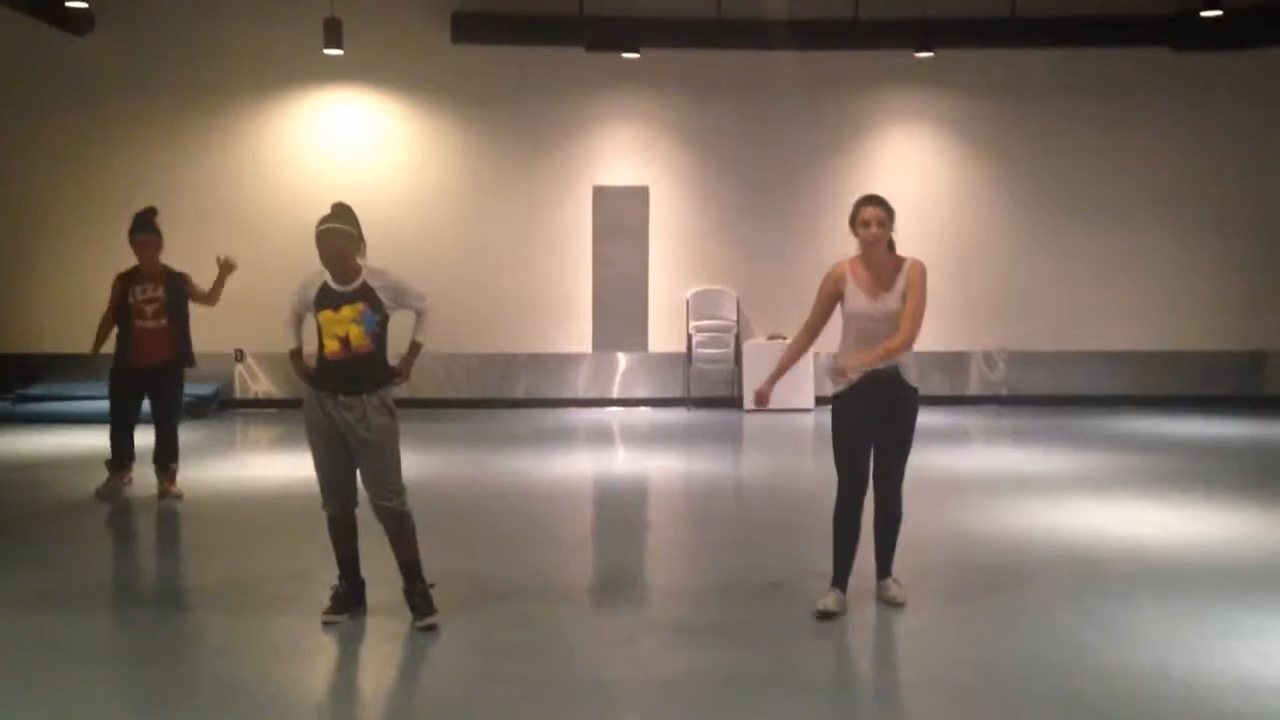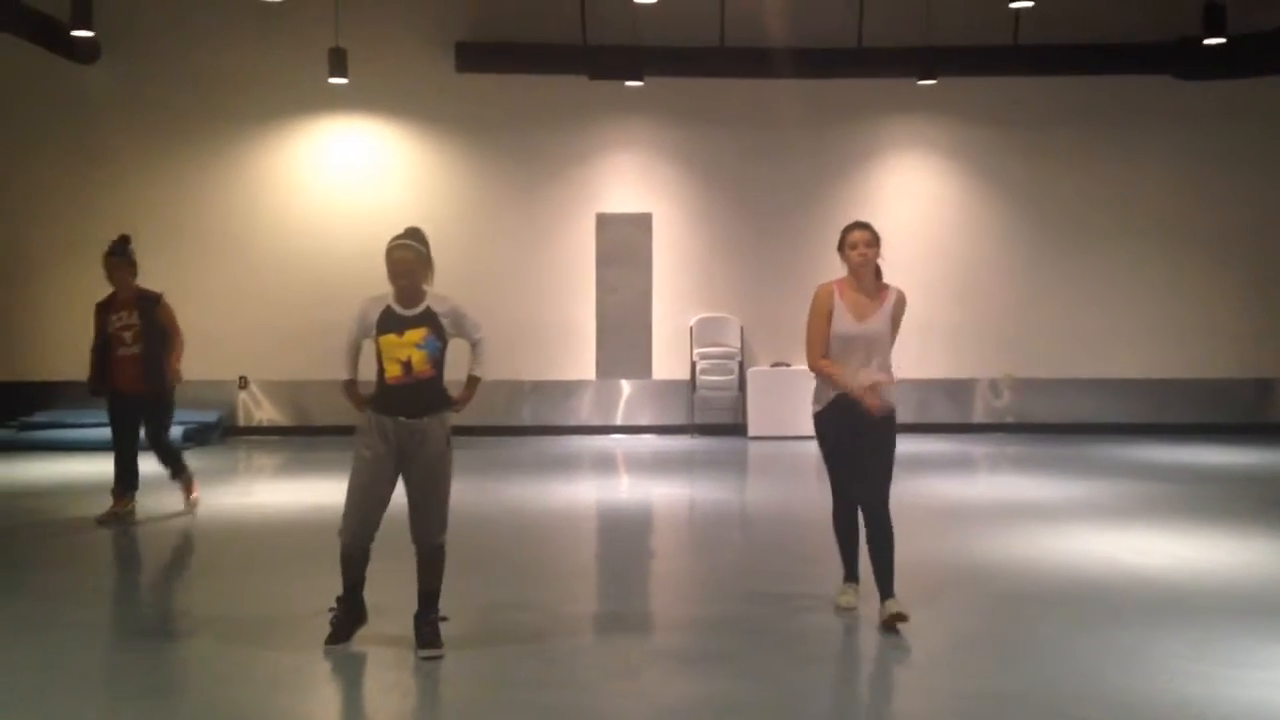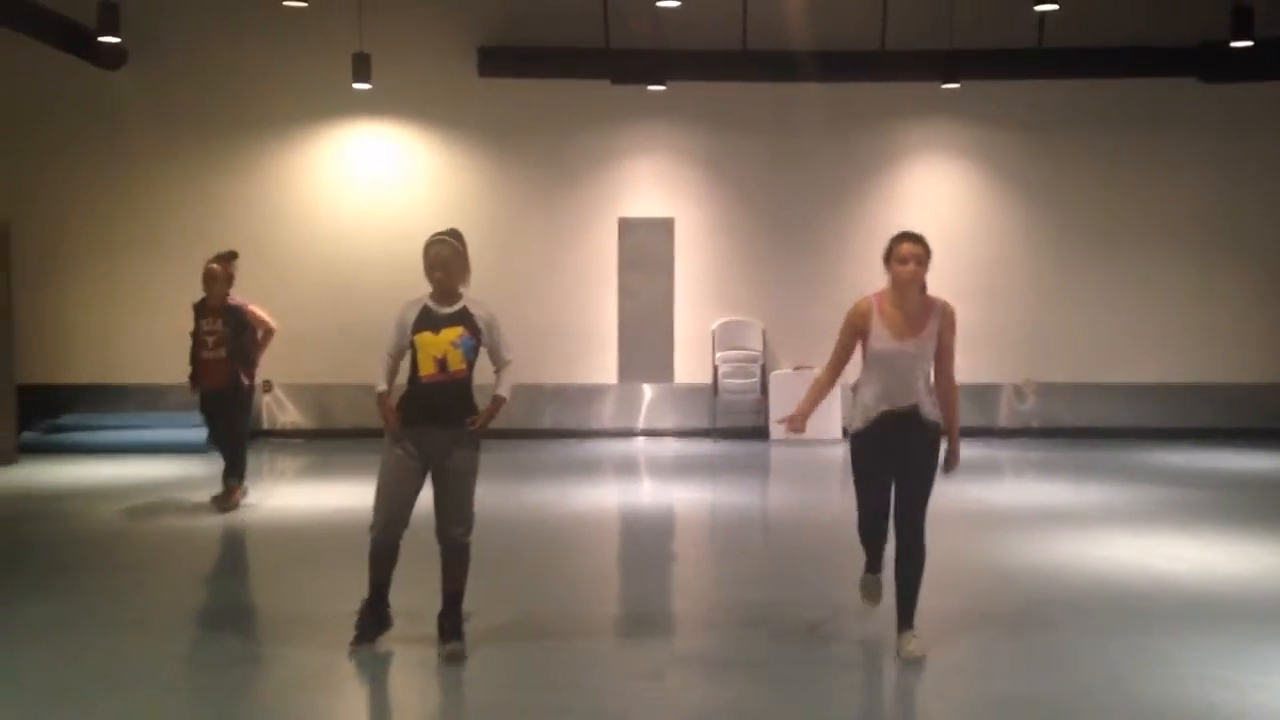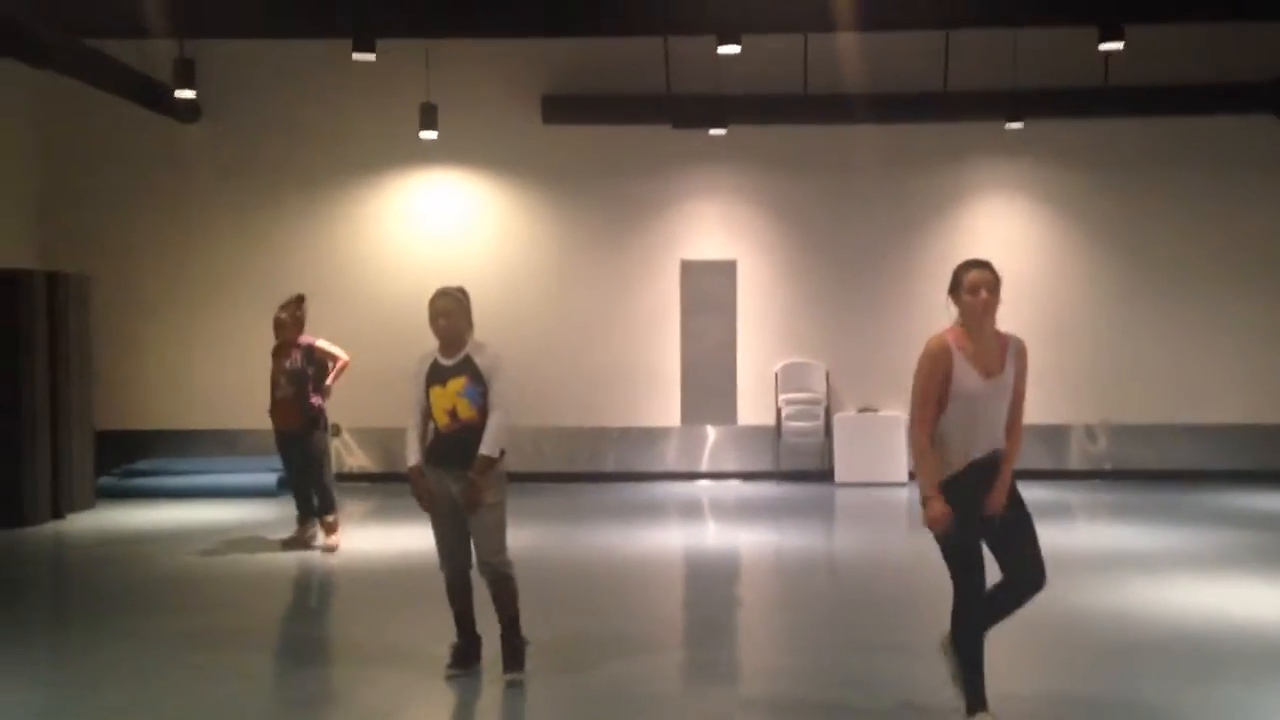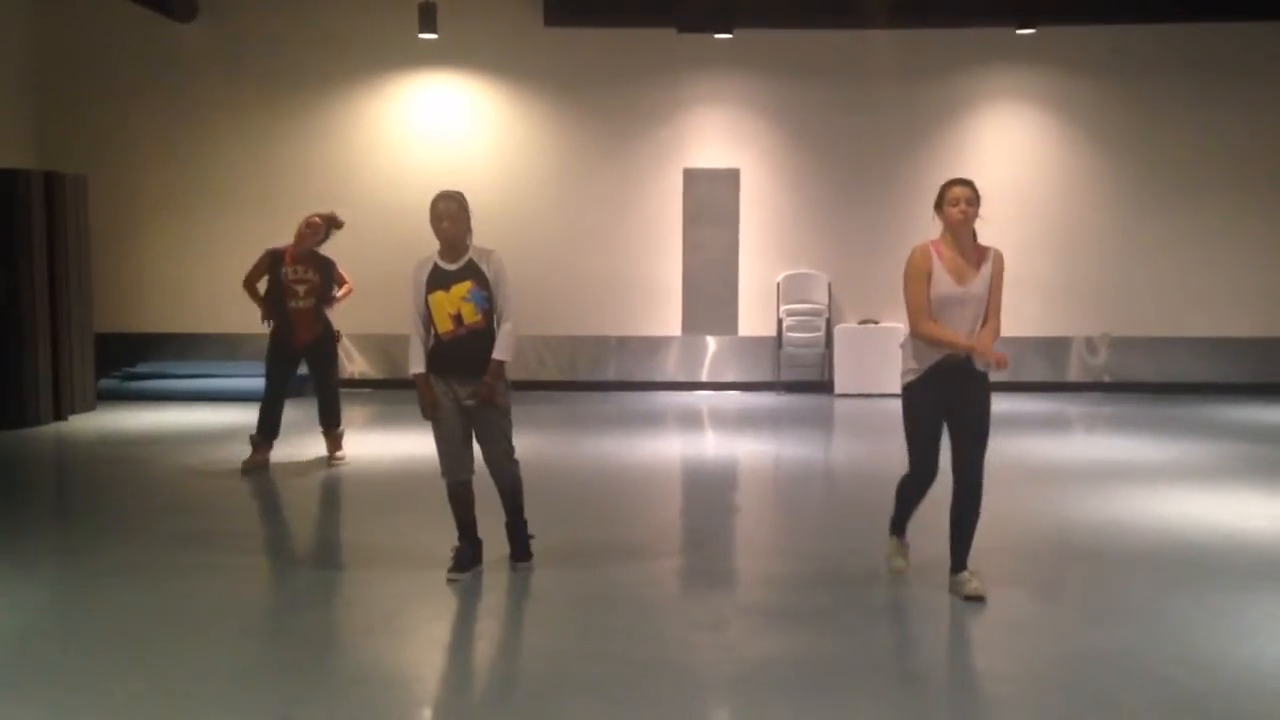
dt=1s
person 1, frame 1
left shoulder: (912, 270)
right shoulder: (840, 274)
left elbow: (907, 335)
right elbow: (809, 332)
left wrist: (865, 359)
right wrist: (771, 380)
left hip: (897, 388)
right hip: (852, 390)
left knee: (889, 487)
right knee: (851, 488)
left ankle: (885, 575)
right ankle: (838, 586)
person 1, frame 2
left shoulder: (895, 298)
right shoulder: (826, 295)
right elbow: (816, 361)
right wrist: (857, 389)
left hip: (878, 409)
right hip: (834, 408)
left knee: (876, 502)
right knee: (845, 499)
left ankle: (888, 597)
right ankle: (850, 580)
person 1, frame 3
left shoulder: (942, 314)
right shoulder: (865, 310)
left elbow: (945, 381)
right elbow: (834, 369)
left wrist: (954, 439)
right wrist: (803, 411)
left hip: (920, 426)
right hip: (871, 426)
left knee: (911, 526)
right knee: (872, 518)
left ankle: (907, 628)
right ankle: (872, 569)
person 1, frame 4
left shoulder: (1015, 349)
right shoulder: (940, 349)
left elbow: (1013, 426)
right elbow: (920, 428)
left wrist: (1002, 483)
right wrist: (930, 496)
left hip: (993, 474)
right hip: (949, 480)
left knee: (1030, 576)
right knee: (969, 590)
left ankle: (959, 642)
person 1, frame 5
left shoulder: (993, 259)
right shoulder: (922, 256)
left elbow: (992, 322)
right elbow: (920, 325)
left wrist: (983, 348)
right wrist: (972, 345)
left hip: (971, 376)
right hip: (926, 376)
left knee: (970, 476)
right knee: (923, 471)
left ankle: (960, 569)
right ankle: (897, 534)
person 2, frame 1
left shoulder: (383, 284)
right shoulder: (311, 287)
left elbow: (422, 307)
right elbow: (294, 318)
left wrist: (410, 358)
right wrist: (297, 360)
left hip: (371, 403)
right hip: (322, 404)
left knee: (389, 498)
right knee: (336, 502)
left ankle: (416, 587)
right ankle: (350, 588)
person 2, frame 2
left shoulder: (446, 311)
right shoulder: (372, 311)
left elbow: (477, 340)
right elbow: (352, 345)
left wrist: (470, 388)
right wrist: (351, 388)
left hip: (430, 428)
right hip: (380, 426)
left knee: (430, 530)
right knee: (356, 525)
left ankle: (428, 620)
right ankle: (350, 608)
person 2, frame 3
left shoulder: (481, 316)
right shoulder: (411, 312)
left elbow: (504, 364)
right elbow: (390, 359)
left wrist: (494, 406)
right wrist: (383, 397)
left hip: (458, 433)
right hip: (410, 430)
left knee: (455, 529)
right knee: (386, 521)
left ankle: (451, 620)
right ankle: (375, 609)
person 2, frame 4
left shoulder: (485, 358)
right shoulder: (425, 366)
left elbow: (497, 415)
right elbow: (417, 422)
left wrist: (479, 472)
right wrist: (416, 473)
left hip: (482, 471)
right hip: (439, 473)
left knee: (493, 559)
right knee: (453, 565)
left ankle: (512, 642)
right ankle: (467, 644)
person 2, frame 5
left shoulder: (489, 261)
right shoulder: (423, 270)
left elbow: (507, 320)
right elbow: (418, 330)
left wrist: (493, 374)
right wrist: (422, 385)
left hip: (485, 377)
right hip: (443, 381)
left knee: (503, 463)
right knee: (455, 469)
left ankle: (518, 535)
right ankle: (468, 547)
person 3, frame 1
left shoulder: (177, 280)
right shoulder: (123, 281)
left elbow: (210, 299)
right elbow: (110, 318)
left wrist: (224, 274)
right wrist: (96, 348)
left hip: (167, 366)
right hip: (129, 365)
left knee: (167, 423)
right knee: (121, 421)
left ankle: (167, 477)
right ankle: (119, 473)
person 3, frame 2
left shoulder: (154, 302)
right shoulder: (103, 308)
left elbow: (175, 335)
right elbow: (99, 345)
left wrist: (174, 363)
right wrist: (95, 375)
left hip: (154, 386)
right hip: (120, 389)
left knee: (157, 439)
right knee: (123, 445)
left ankle: (187, 482)
right ankle: (123, 500)
person 3, frame 3
left shoulder: (239, 309)
right shoulder: (199, 309)
left elbow: (269, 328)
left wrist: (253, 358)
right wrist: (196, 371)
left hip: (234, 385)
right hip: (208, 385)
left knee: (234, 437)
right knee: (218, 438)
left ankle: (233, 488)
right ankle: (233, 484)
person 3, frame 4
left shoulder: (310, 346)
right shoulder: (278, 351)
left elbow: (343, 358)
left wrist: (327, 386)
right wrist: (275, 414)
left hip: (310, 421)
right hip: (285, 425)
left knee: (319, 471)
right knee: (296, 478)
left ankle: (331, 526)
right ankle: (306, 527)
person 3, frame 5
left shoulder: (325, 264)
right shoulder: (274, 257)
left elbow: (347, 285)
right elbow: (249, 282)
left wrist: (334, 299)
right wrist: (265, 306)
left hip: (319, 336)
right hip: (283, 337)
left knee: (327, 390)
right knee: (273, 393)
left ankle: (334, 441)
right ankle: (261, 449)
